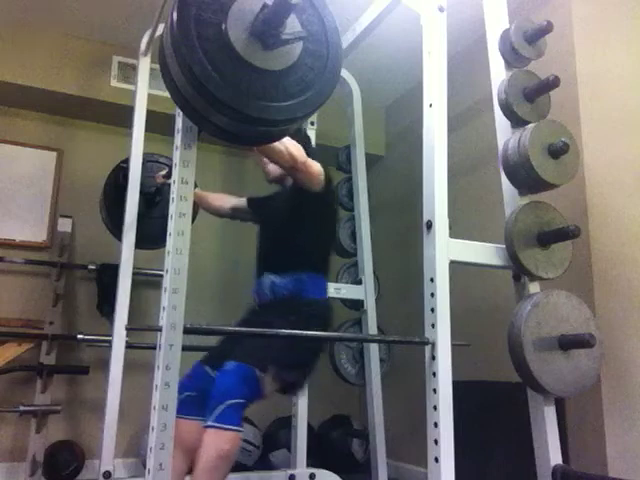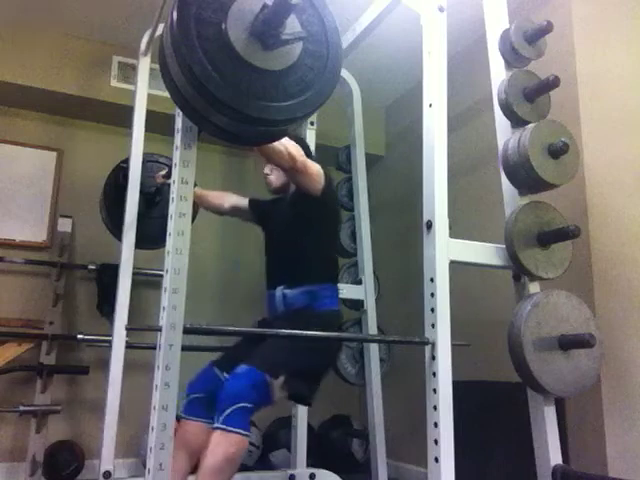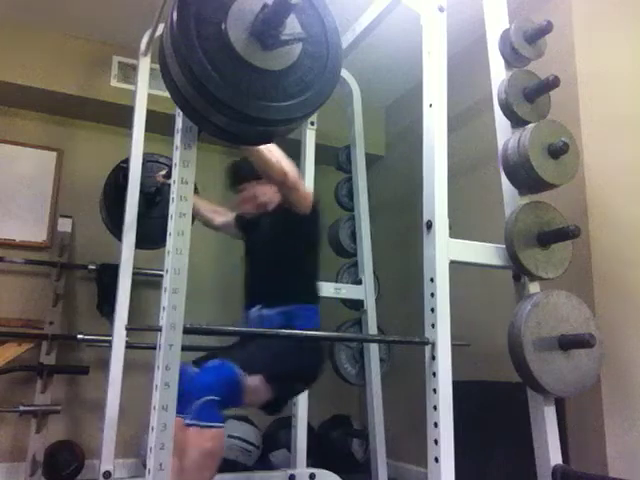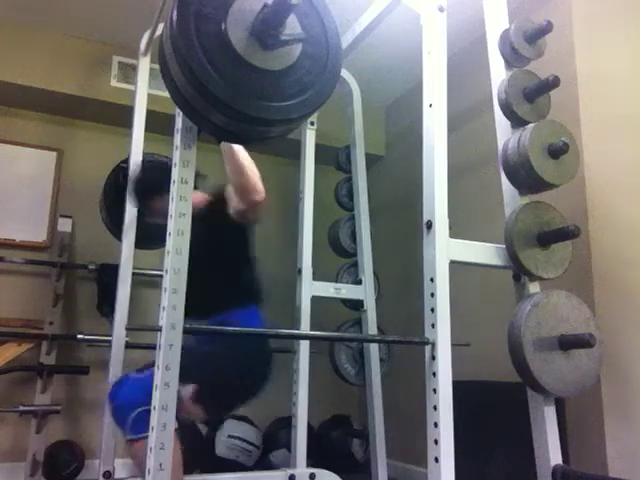
dt=0.2s
person 1, frame 1
left shoulder: (313, 188)
right shoulder: (275, 203)
left elbow: (294, 159)
right elbow: (226, 205)
left hip: (299, 313)
right hip: (268, 311)
left knee: (228, 391)
right knee: (195, 388)
person 1, frame 2
left shoulder: (316, 193)
right shoulder: (276, 209)
left elbow: (293, 159)
right elbow: (227, 204)
left hip: (311, 322)
right hip: (279, 322)
left knee: (238, 395)
right knee: (202, 392)
person 1, frame 3
left shoulder: (297, 215)
right shoulder: (258, 224)
left elbow: (285, 177)
right elbow: (217, 217)
left hip: (294, 339)
right hip: (261, 336)
left knee: (207, 387)
right knee: (181, 387)
person 1, frame 4
left shoulder: (222, 214)
right shoulder: (194, 222)
left elbow: (253, 196)
left wrist: (228, 138)
left hip: (240, 346)
right hip: (209, 344)
left knee: (137, 397)
right knee: (127, 393)
